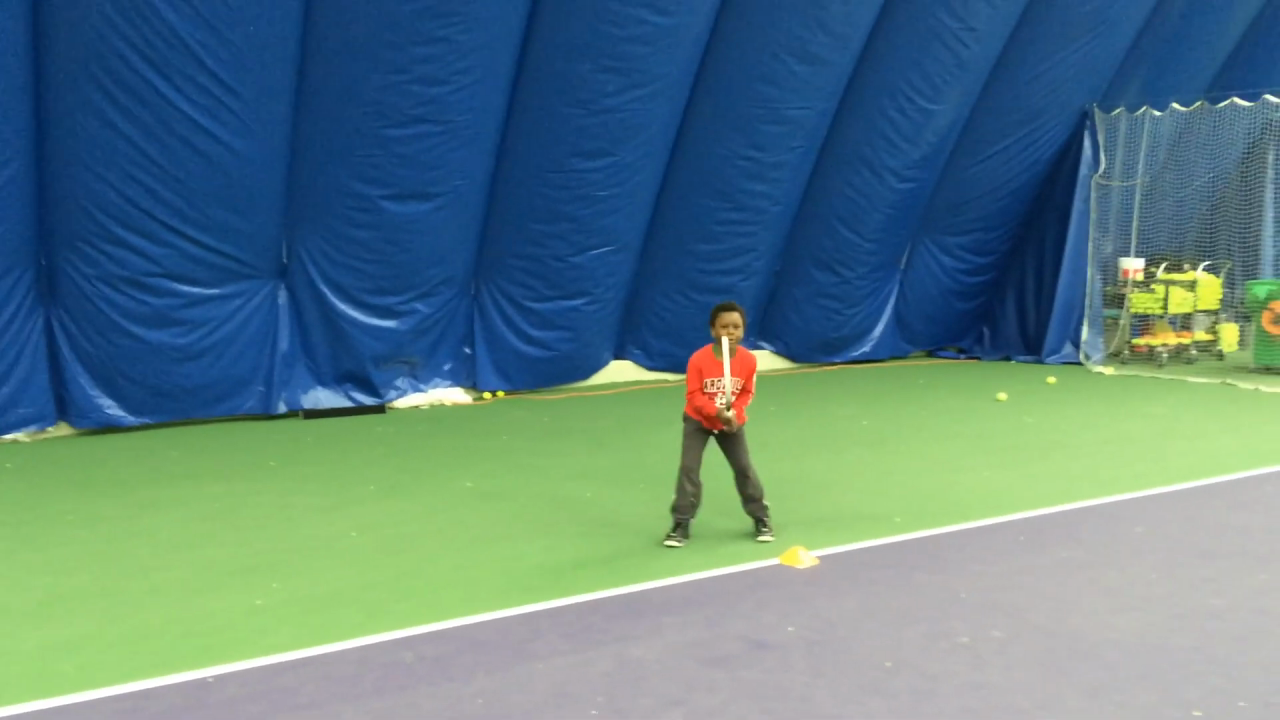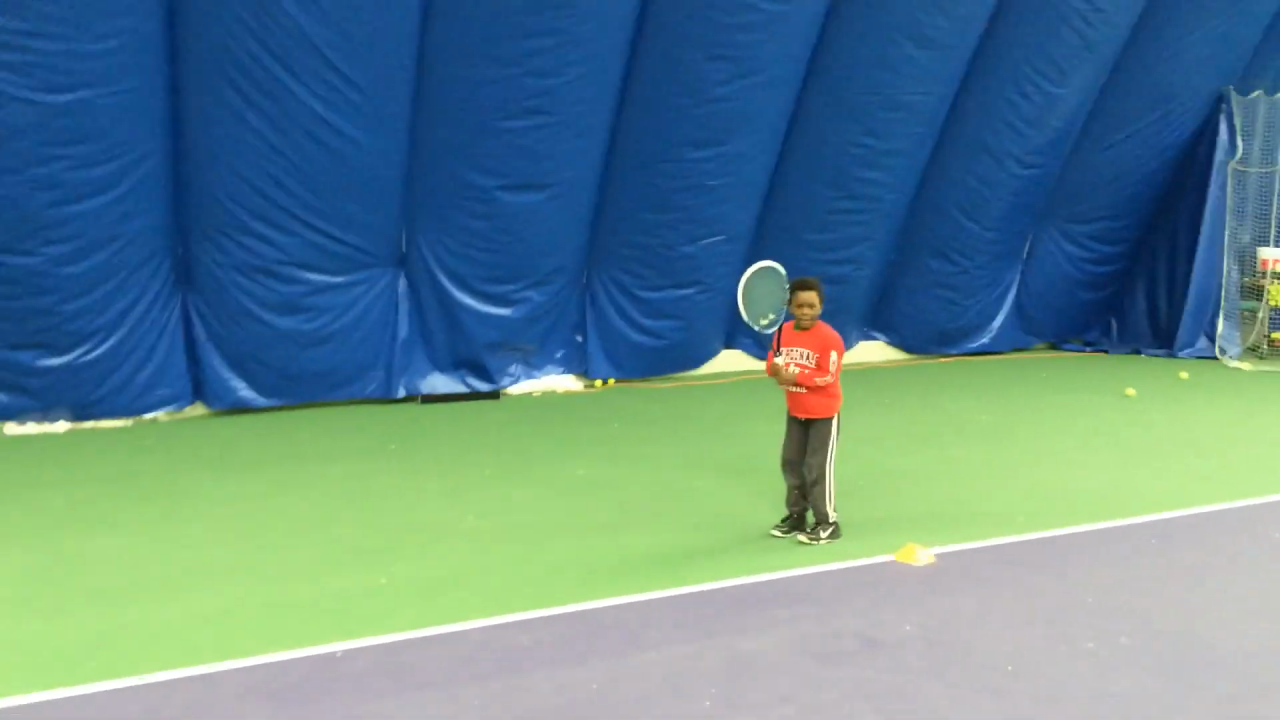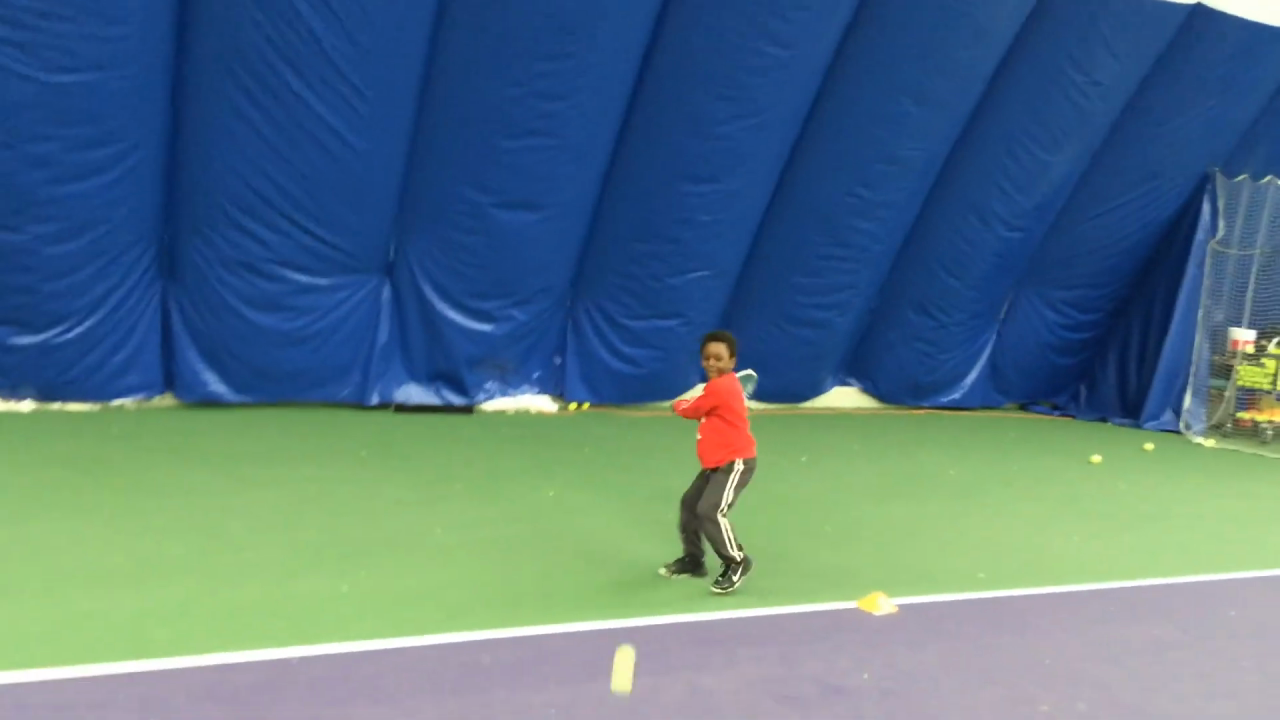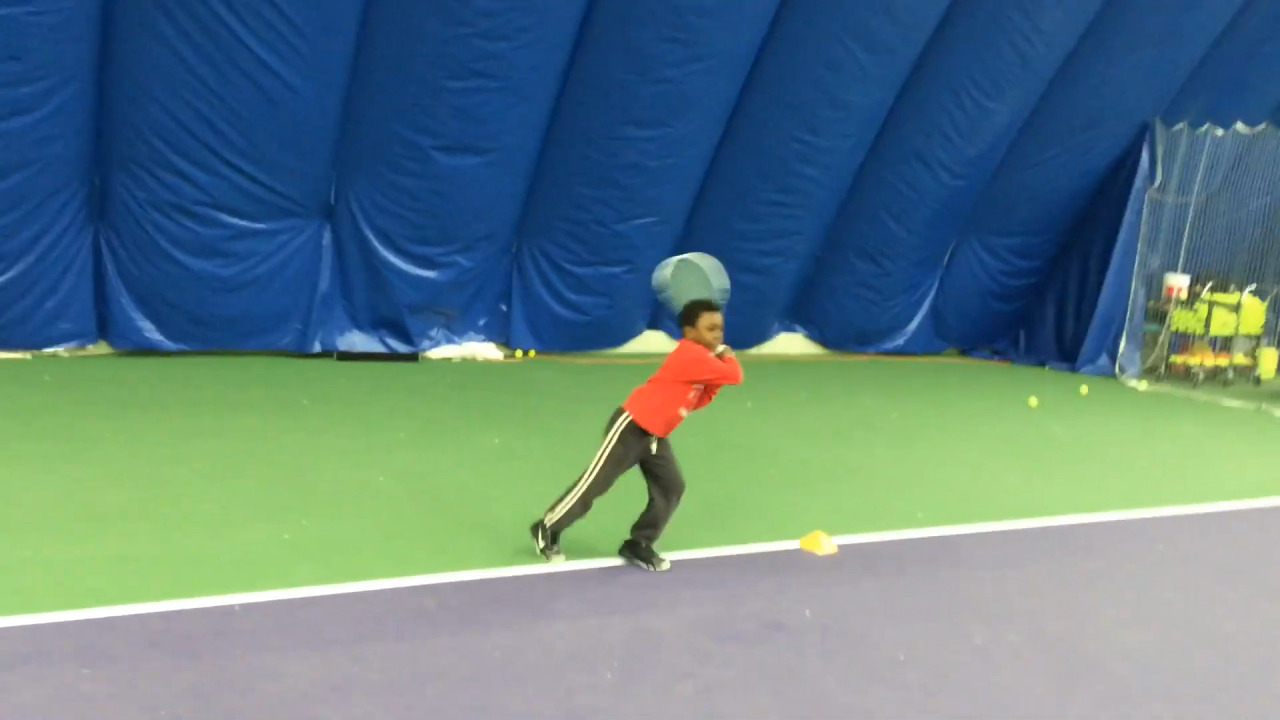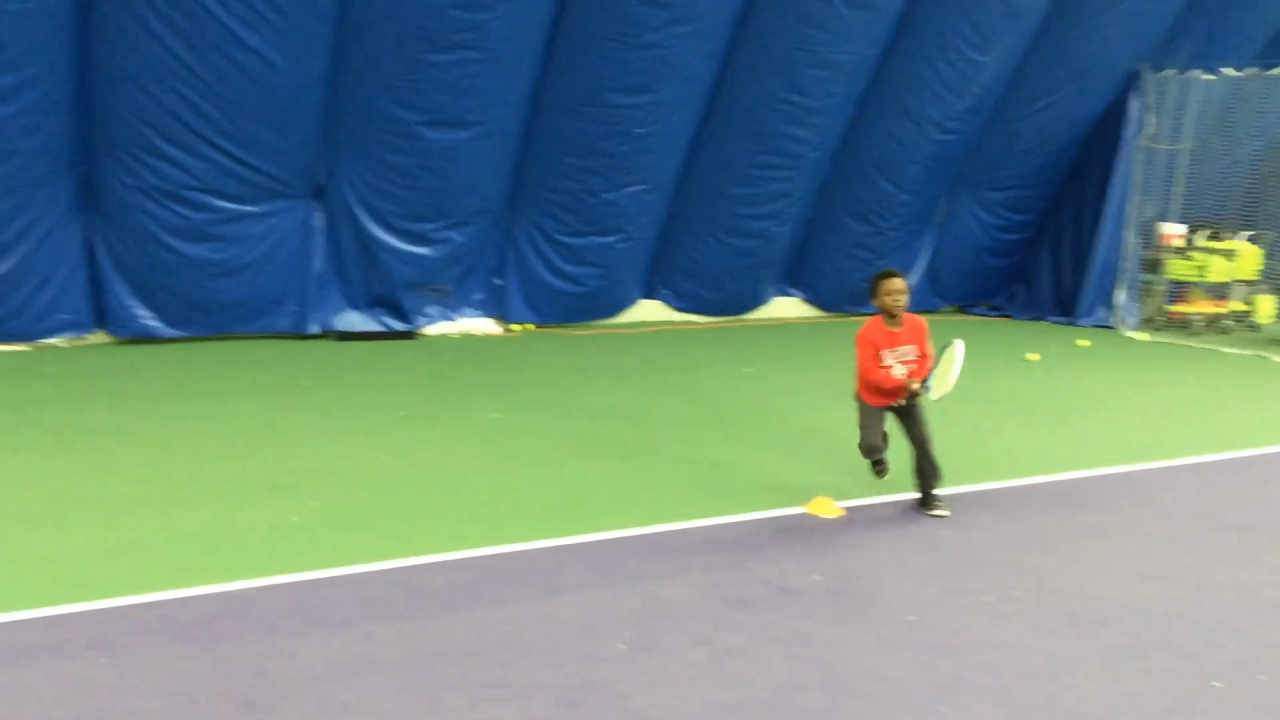
dt=1s
person 1, frame 1
left shoulder: (748, 358)
right shoulder: (699, 359)
left elbow: (747, 392)
right elbow: (694, 395)
left wrist: (733, 412)
right wrist: (716, 411)
left hip: (732, 422)
right hip: (698, 420)
left knee: (745, 469)
right knee: (688, 469)
left ankle: (761, 518)
right ankle: (681, 523)
person 1, frame 2
left shoulder: (830, 338)
right shoulder: (785, 331)
left elbow: (828, 377)
right elbow: (774, 361)
left wrist: (795, 378)
right wrist: (775, 369)
left hip: (824, 413)
right hip: (796, 411)
left knee: (818, 466)
right knee: (791, 462)
left ankle: (827, 523)
right ankle: (796, 516)
person 1, frame 3
left shoulder: (720, 388)
right shoulder: (722, 385)
left elbow: (690, 410)
right elbow: (704, 414)
left wrist: (679, 405)
right wrist: (688, 407)
left hip: (736, 462)
right hip: (716, 463)
left knee: (709, 512)
right knee: (689, 504)
left ankle: (737, 562)
right ankle: (692, 560)
person 1, frame 4
left shoulder: (700, 360)
right shoulder: (693, 355)
left elbow: (696, 400)
right elbow: (733, 375)
left wrist: (719, 364)
right wrist: (729, 359)
left hip: (655, 435)
right hip: (632, 426)
left knee: (671, 489)
right knee: (595, 482)
left ankle: (639, 546)
right ankle: (547, 529)
person 1, frame 5
left shoulder: (918, 325)
right shoulder: (868, 333)
left elbow: (925, 356)
right elbow: (868, 372)
left wrist: (917, 380)
right wrist: (897, 381)
left hip: (906, 395)
right hip: (872, 396)
left knee: (923, 442)
right knee: (871, 441)
left ankle: (930, 494)
right ankle: (878, 457)
